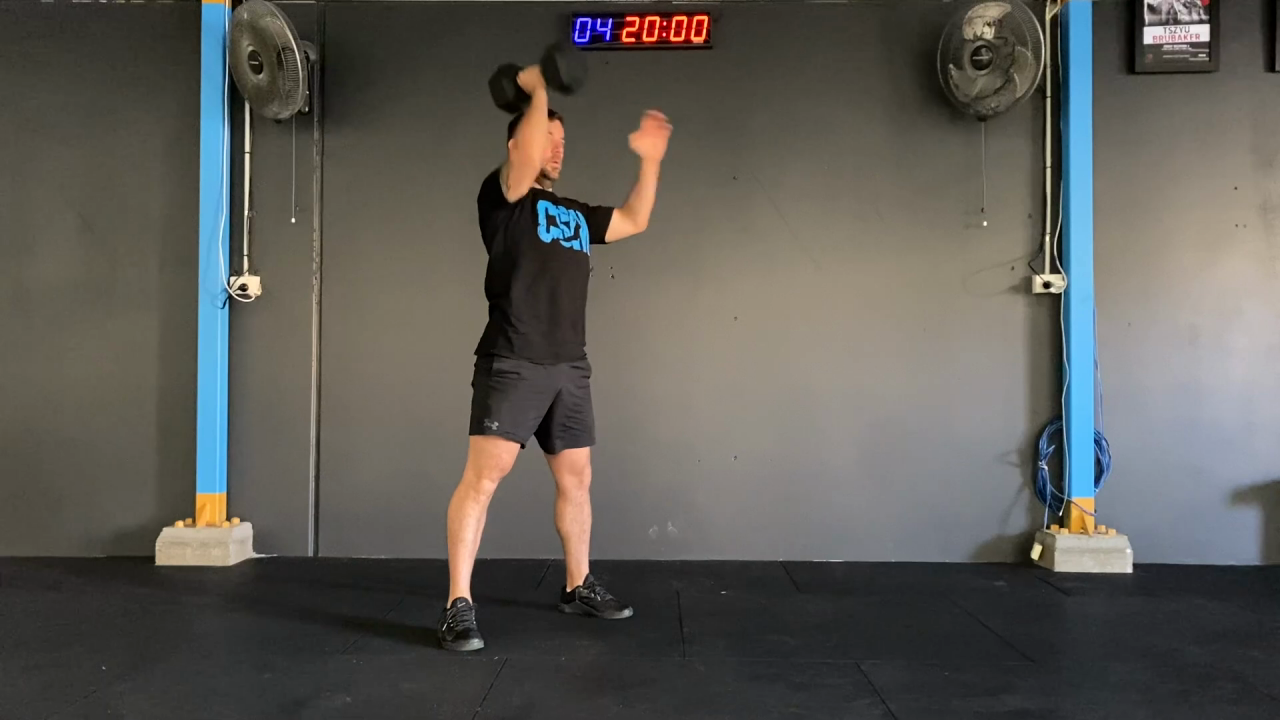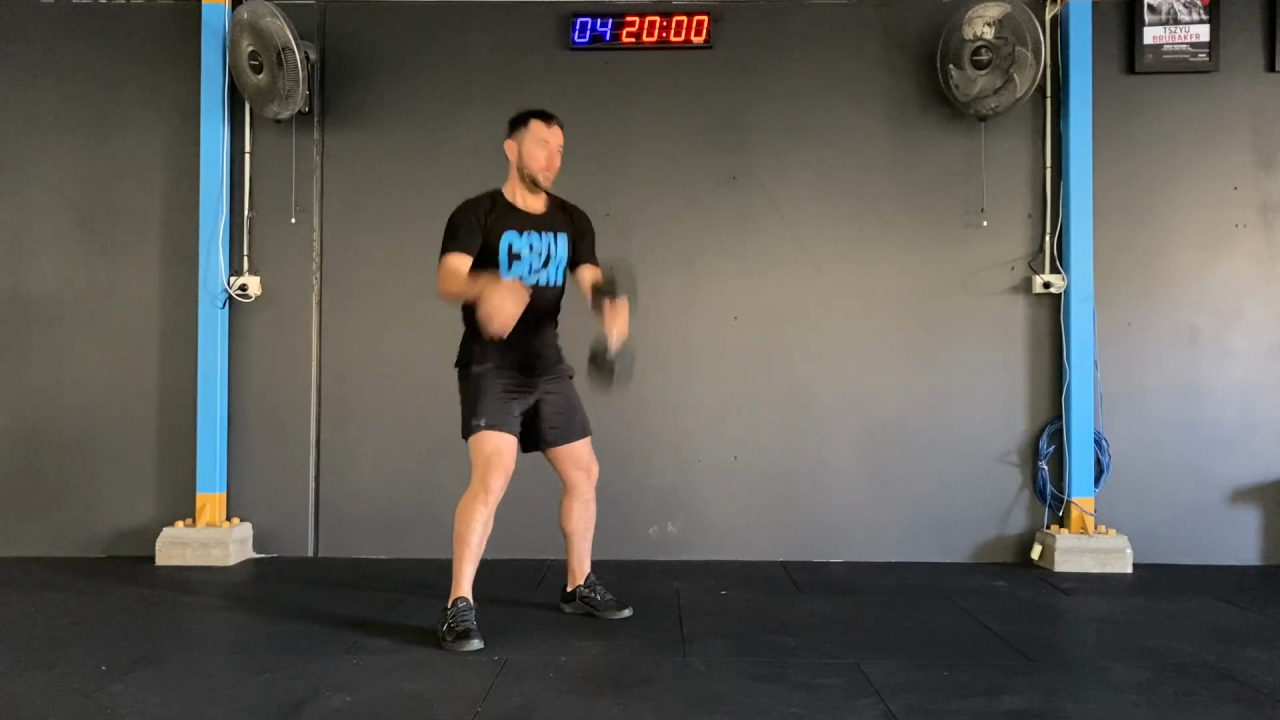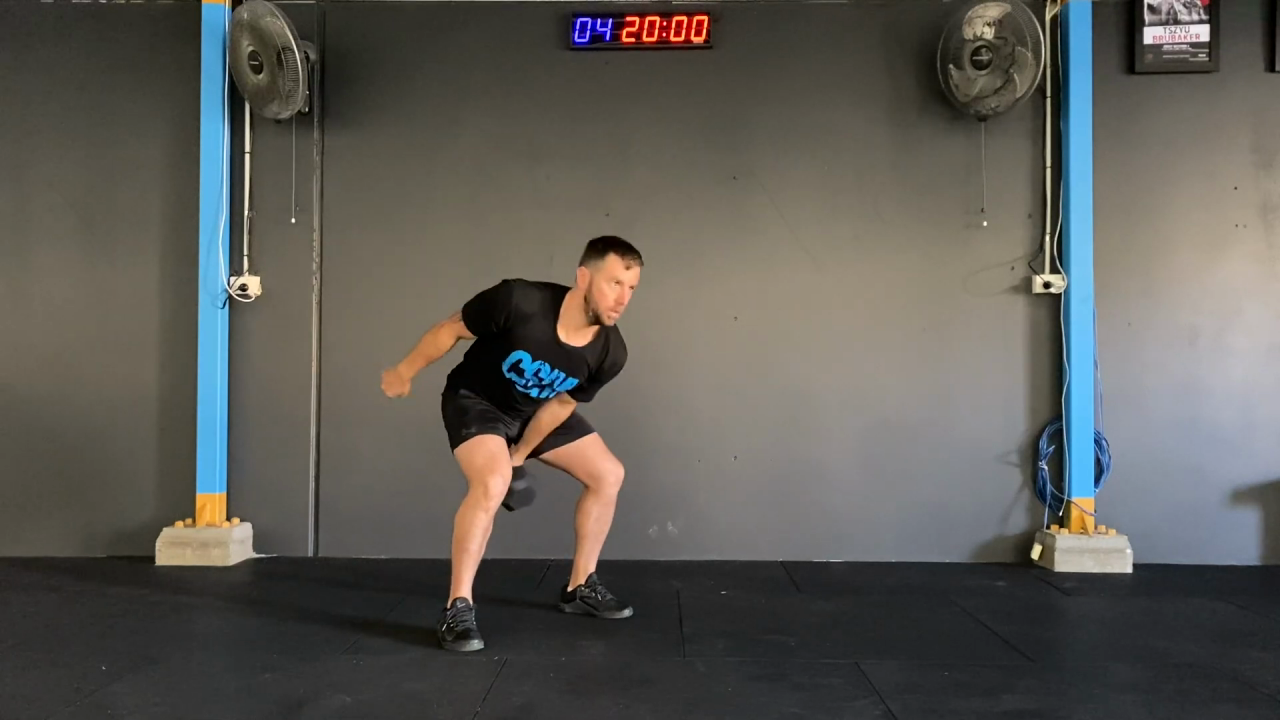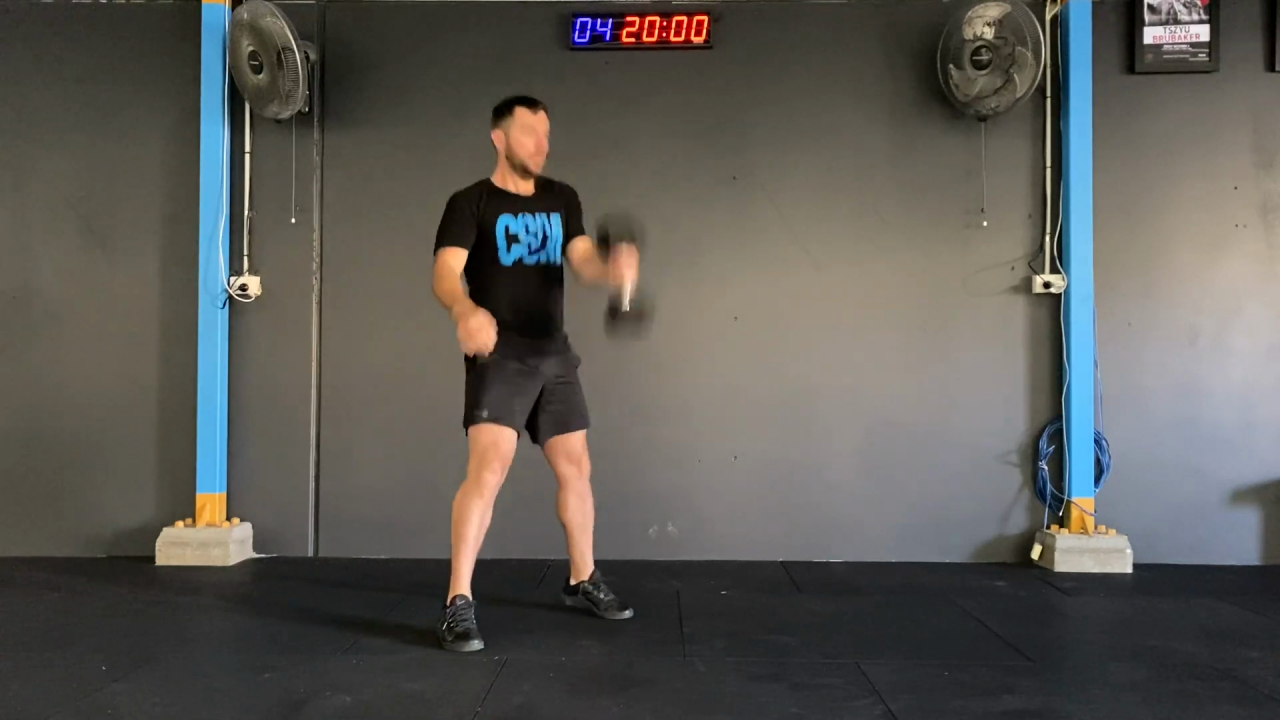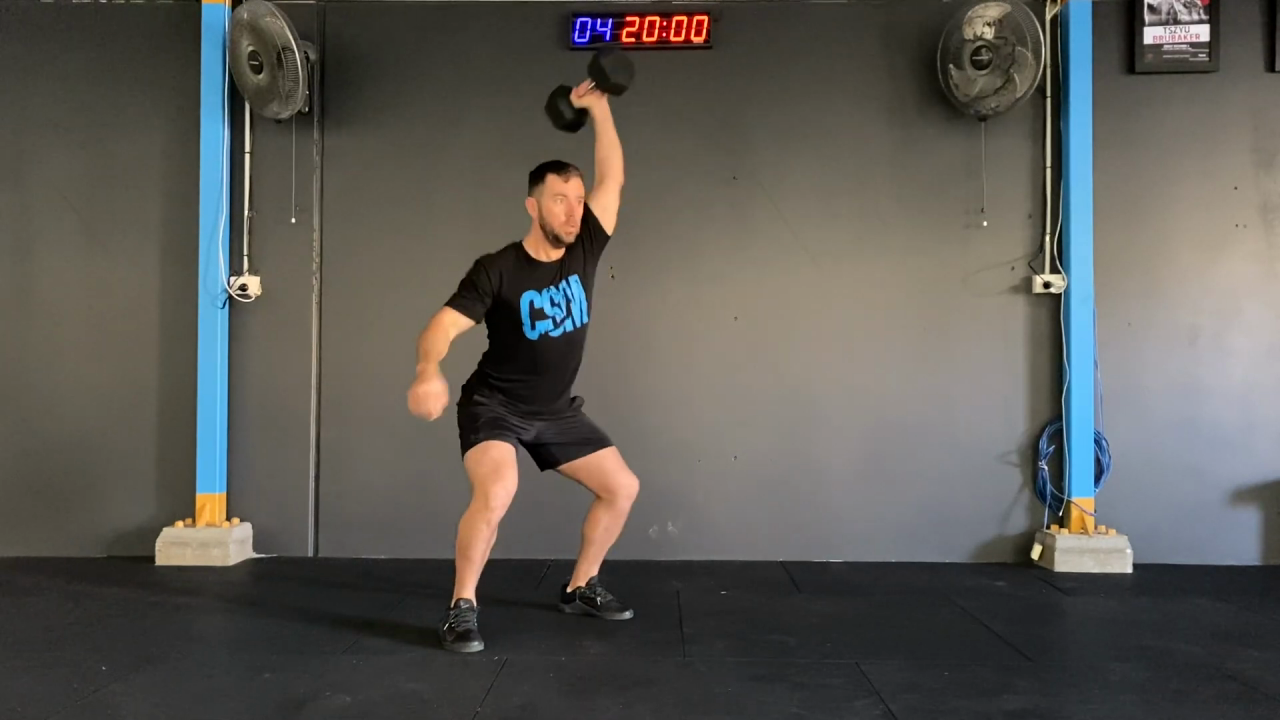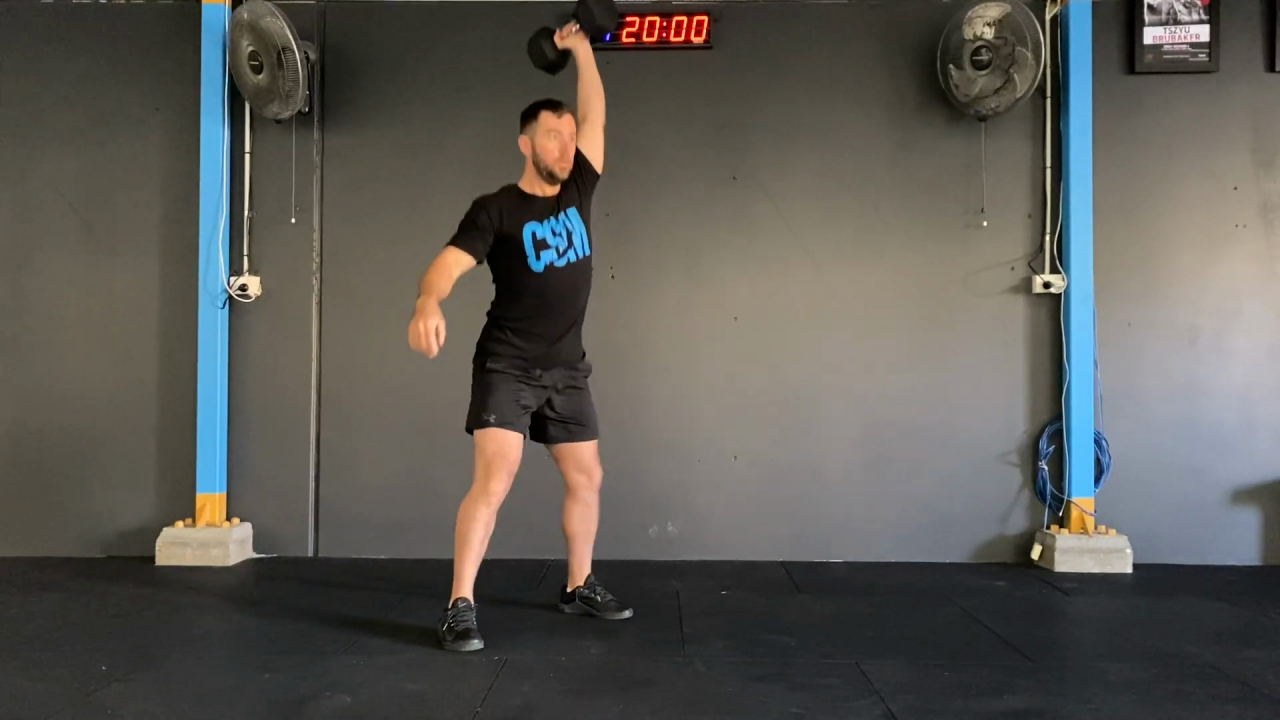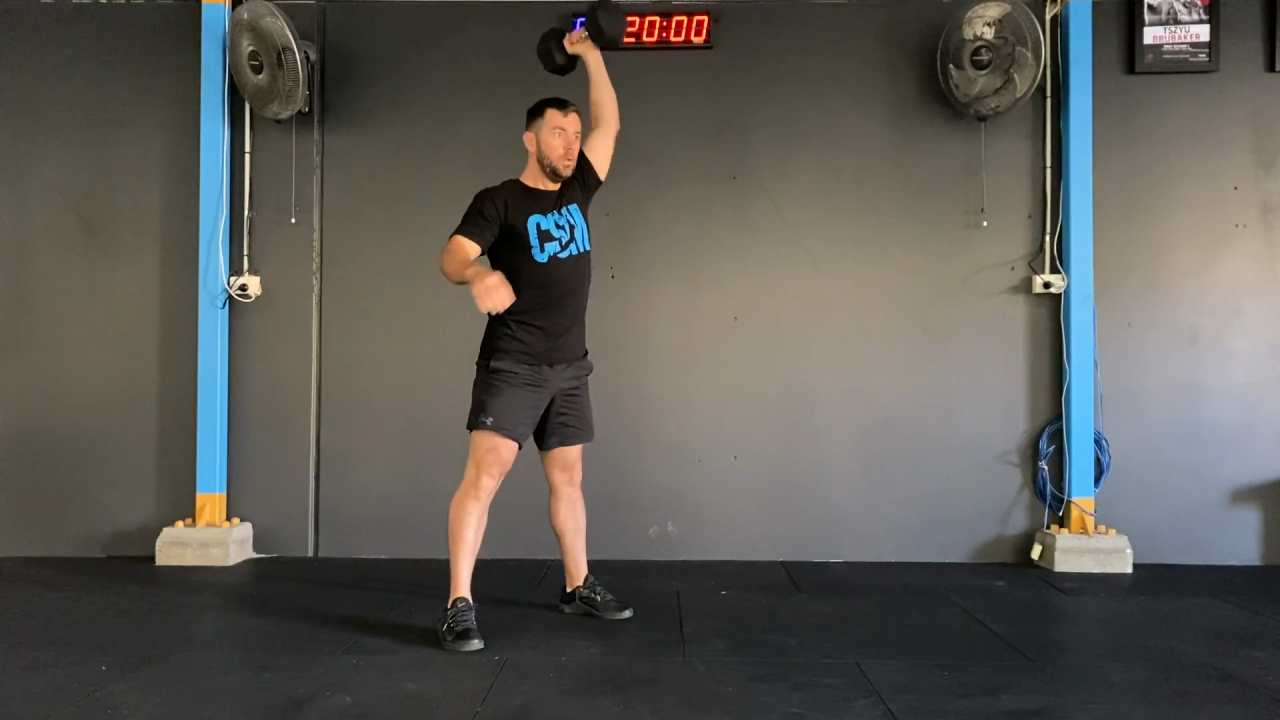
dt=0.5s
person 1, frame 1
left shoulder: (574, 212)
right shoulder: (505, 198)
left elbow: (633, 221)
right elbow: (521, 160)
left wrist: (646, 161)
right wrist: (535, 90)
left hip: (569, 367)
right hip: (513, 364)
left knee: (575, 479)
right knee: (483, 476)
left ankle: (578, 585)
right ankle: (458, 603)
person 1, frame 2
left shoulder: (571, 220)
right shoulder: (478, 213)
left elbow: (590, 280)
right elbow: (450, 278)
left wrist: (612, 306)
right wrist: (485, 287)
left hip: (547, 369)
right hip: (490, 369)
left knee: (581, 473)
right knee: (492, 479)
left ankle: (580, 585)
right ankle: (459, 606)
person 1, frame 3
left shoulder: (610, 353)
right shoulder: (519, 302)
left elbow: (560, 405)
right elbow: (451, 329)
left wrist: (521, 454)
right wrist: (405, 371)
left hip: (535, 411)
right hip: (474, 399)
left knee: (609, 475)
right knee: (492, 481)
left ankle: (580, 586)
right ankle: (458, 608)
person 1, frame 4
left shoulder: (561, 197)
right shoulder: (471, 202)
left elbow: (584, 262)
right elbow: (444, 274)
left wrist: (614, 268)
right wrist: (464, 313)
left hip: (554, 358)
right hip: (499, 359)
left knee: (575, 469)
right knee: (488, 472)
left ankle: (583, 581)
right ankle: (458, 602)
person 1, frame 5
left shoulder: (583, 251)
right shoulder: (498, 270)
left elbow: (612, 180)
right elbow: (441, 328)
left wrist: (598, 109)
right wrist: (428, 371)
left hip: (556, 410)
right hip: (494, 407)
left knee: (622, 487)
right knee: (495, 494)
left ankle: (581, 586)
right ankle: (462, 605)
person 1, frame 6
left shoulder: (578, 190)
right shoulder: (497, 210)
left elbow: (596, 117)
right elbow: (448, 263)
left wrist: (582, 51)
right wrist: (428, 304)
left hip: (567, 369)
right hip: (507, 367)
left knee: (584, 478)
right knee: (494, 481)
left ankle: (579, 586)
right ankle: (460, 604)
person 1, frame 7
left shoulder: (577, 191)
right shoulder: (499, 201)
left elbow: (608, 124)
right elbow: (452, 257)
left wrist: (591, 55)
right wrist: (480, 274)
left hip: (569, 366)
right hip: (513, 365)
left knee: (567, 479)
right knee: (484, 478)
left ankle: (578, 586)
right ankle: (459, 604)
